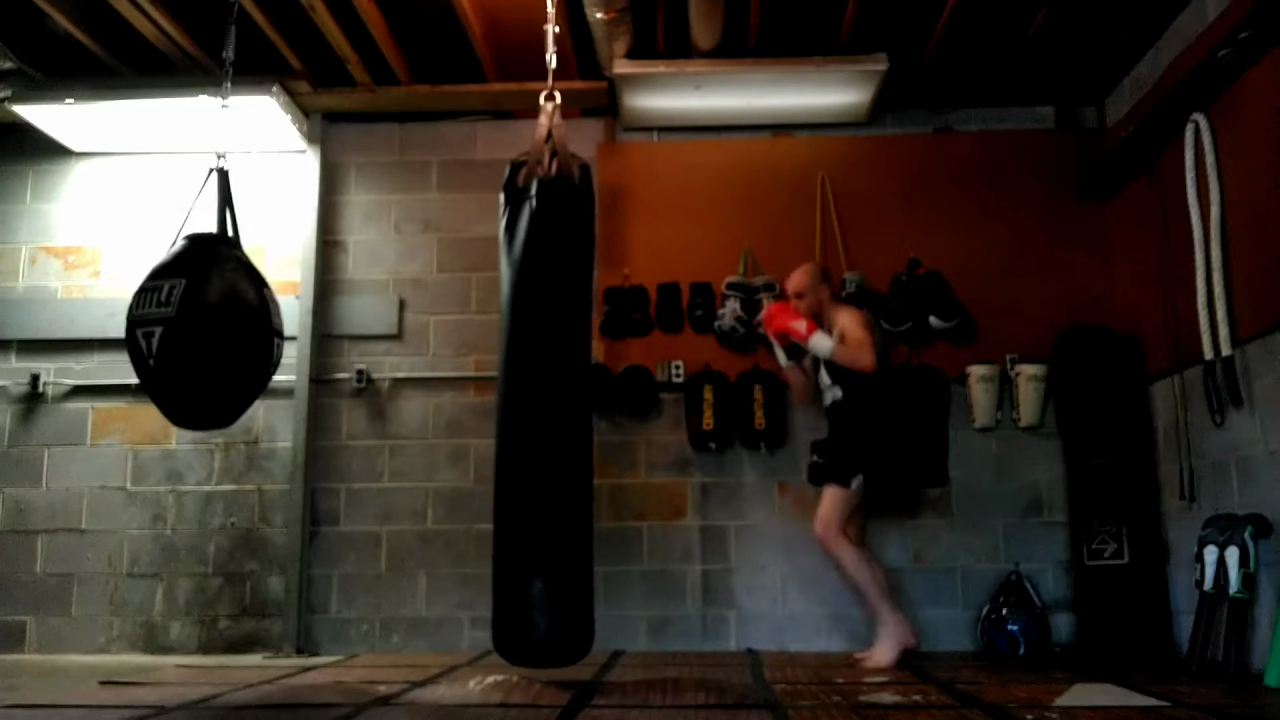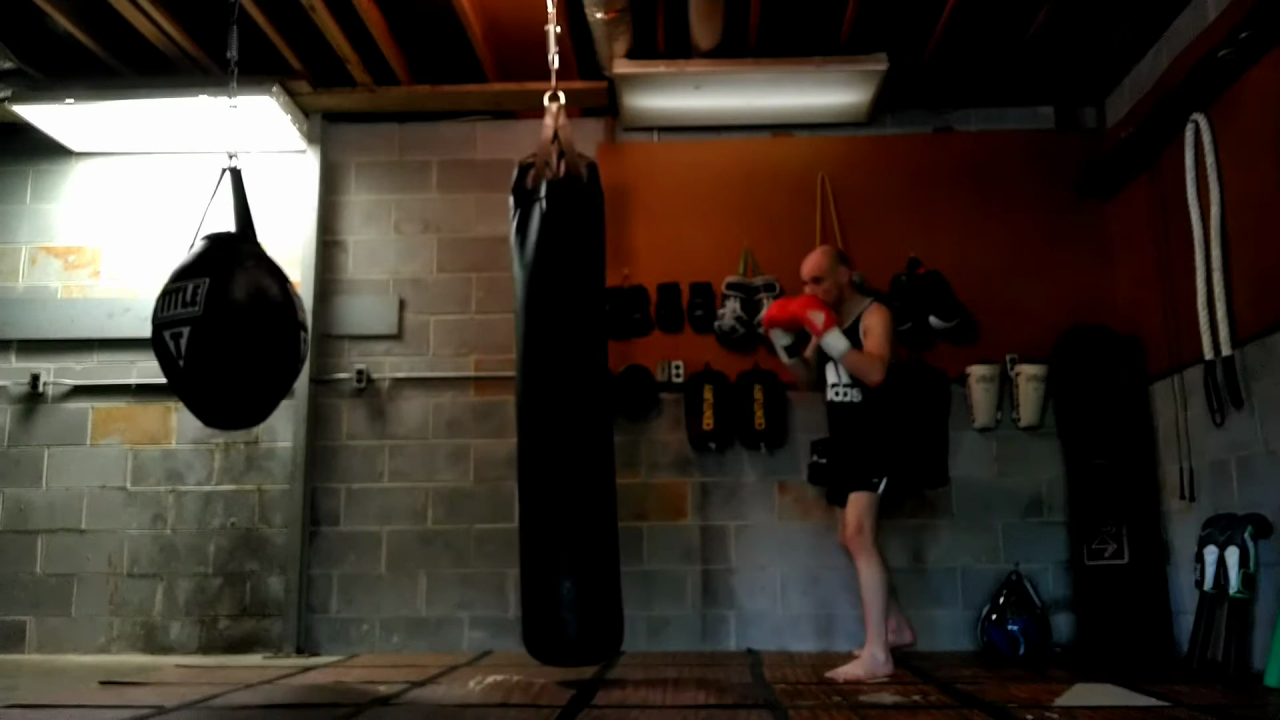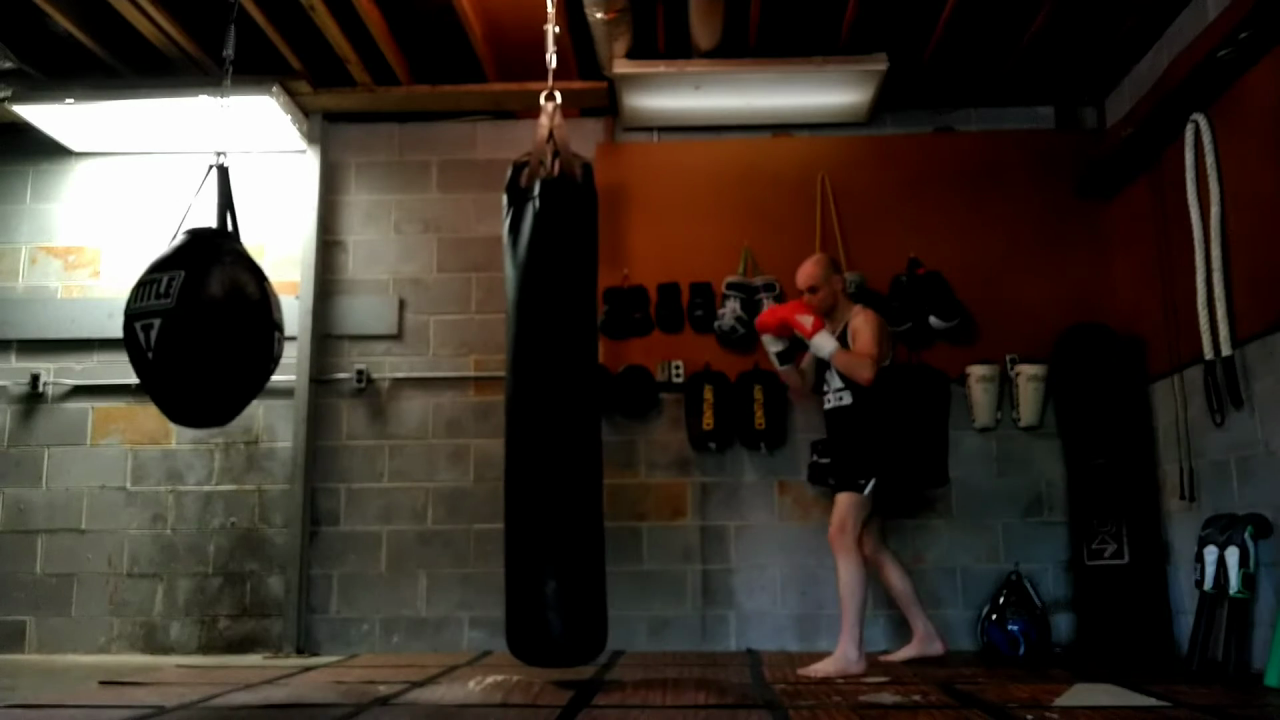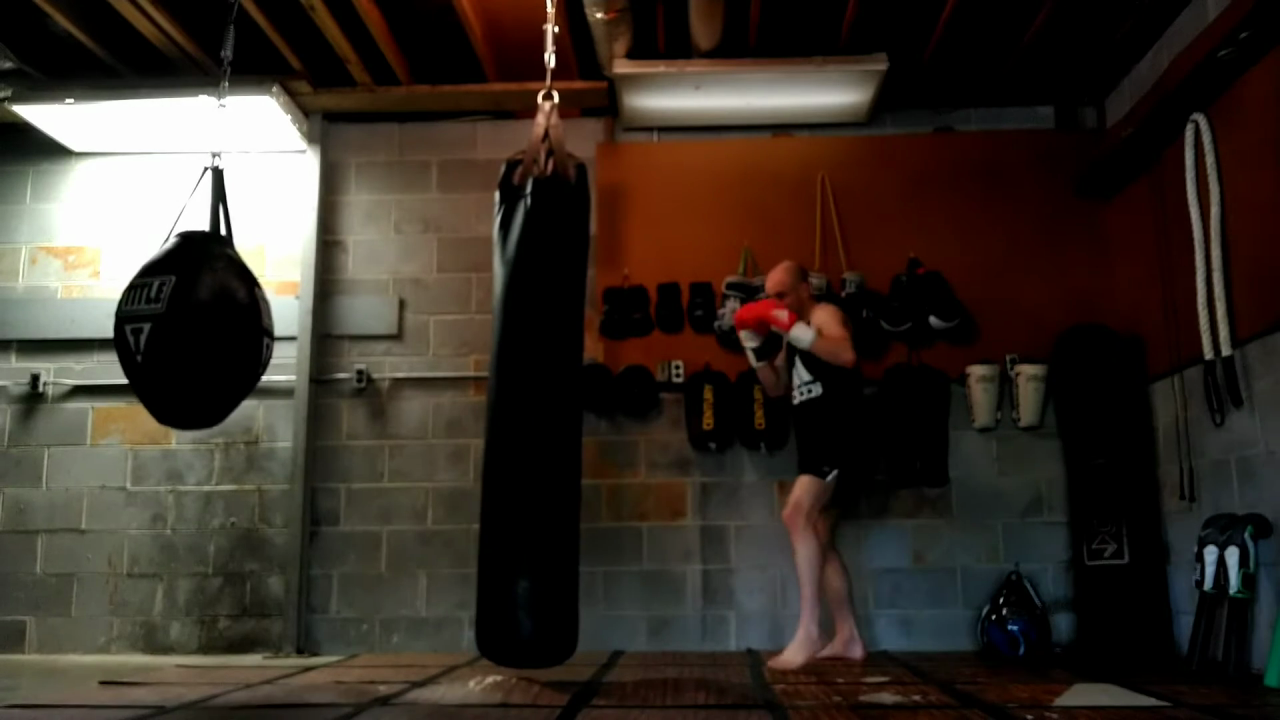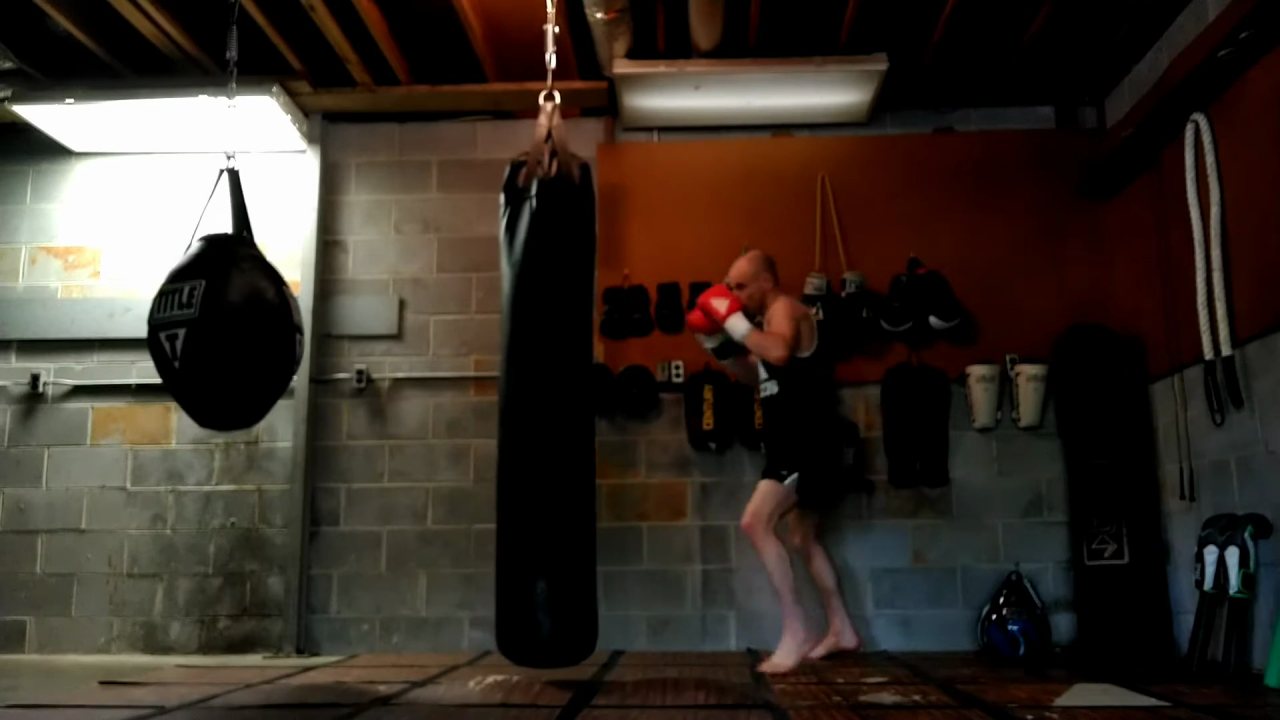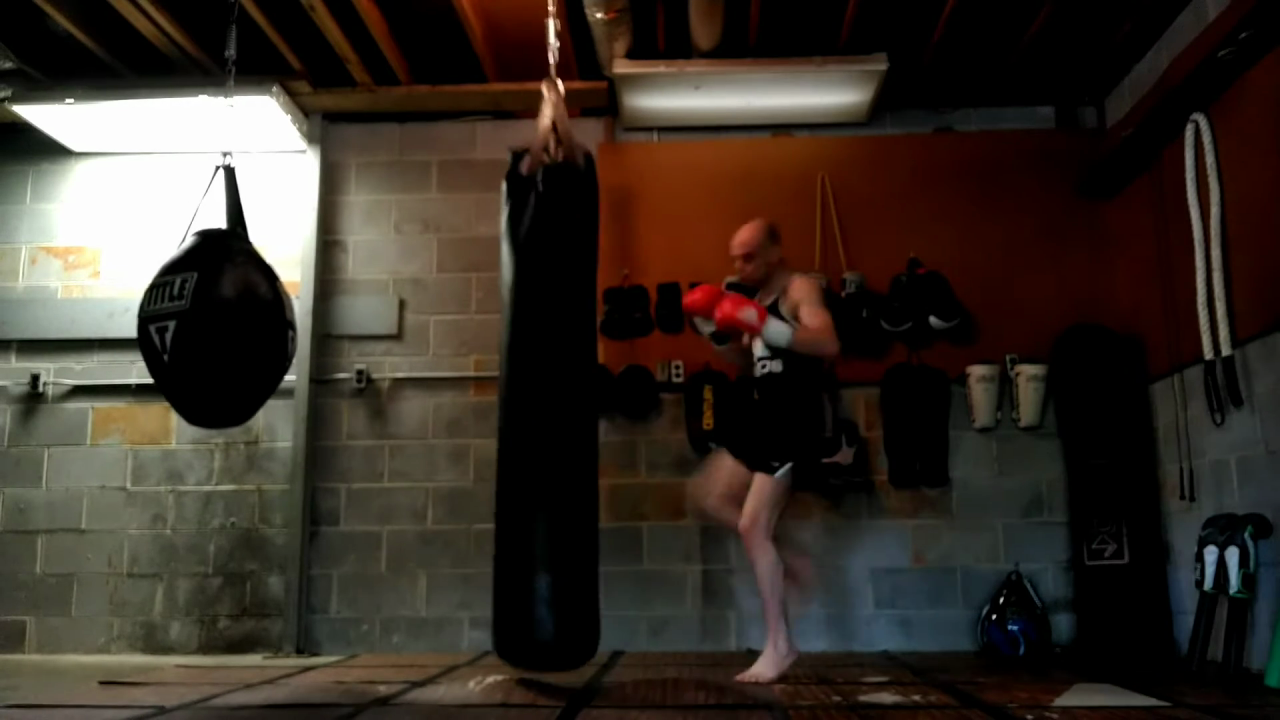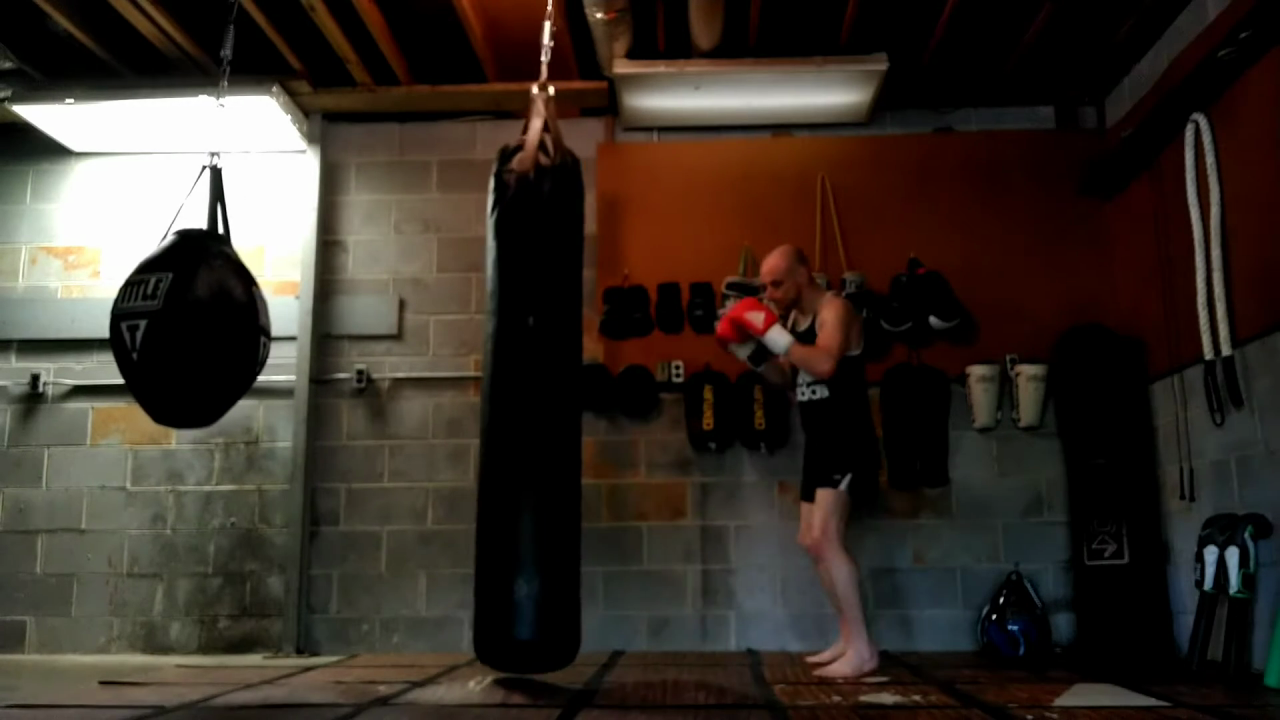
dt=0.7s
person 1, frame 1
left shoulder: (849, 319)
right shoulder: (822, 332)
left elbow: (866, 359)
right elbow: (805, 392)
left wrist: (808, 337)
right wrist: (785, 345)
left hip: (864, 442)
right hip: (845, 445)
left knee: (827, 531)
right knee: (848, 540)
left ankle: (890, 625)
right ankle: (895, 628)
person 1, frame 2
left shoulder: (874, 315)
right shoulder: (825, 320)
left elbow: (876, 373)
right elbow: (806, 374)
left wrist: (827, 333)
right wrist: (784, 337)
left hip: (872, 441)
right hip: (844, 444)
left knee: (857, 535)
right knee: (853, 540)
left ankle: (876, 656)
right ankle: (895, 625)
person 1, frame 3
left shoulder: (864, 320)
right shoulder: (822, 326)
left elbow: (866, 372)
right elbow: (804, 385)
left wrist: (815, 335)
right wrist: (777, 345)
left hip: (871, 448)
right hip: (850, 450)
left knee: (841, 536)
right knee: (871, 548)
left ankle: (849, 652)
right ankle: (924, 635)
person 1, frame 4
left shoulder: (826, 315)
right shoulder: (795, 333)
left elbow: (846, 355)
right elbow: (775, 386)
left wrist: (789, 325)
right wrist: (754, 342)
left hip: (836, 440)
right hip: (815, 445)
left knee: (796, 514)
right knee: (818, 541)
left ankle: (808, 631)
right ankle: (848, 638)
person 1, frame 5
left shoulder: (785, 308)
right shoulder: (762, 321)
left elbow: (779, 351)
right elbow: (748, 369)
left wrist: (732, 320)
right wrist: (713, 340)
left hip: (806, 440)
right hip: (796, 442)
left knee: (756, 523)
right knee: (803, 538)
left ankle: (795, 631)
right ankle: (841, 629)
person 1, frame 6
left shoulder: (801, 287)
right shoulder: (762, 296)
left elbow: (827, 345)
right elbow: (747, 355)
left wrist: (760, 324)
right wrist: (712, 327)
left hip: (796, 421)
right hip: (765, 415)
left knee: (753, 528)
right knee: (709, 496)
left ankle: (778, 646)
right ankle: (790, 565)
person 1, frame 7
left shoulder: (835, 310)
right shoulder: (794, 317)
left elbow: (824, 366)
right elbow: (785, 374)
left wrist: (769, 331)
right wrist: (746, 348)
left hip: (846, 440)
right hip: (820, 442)
left knee: (824, 537)
right knee: (812, 541)
left ankle: (862, 650)
right ankle: (851, 636)
